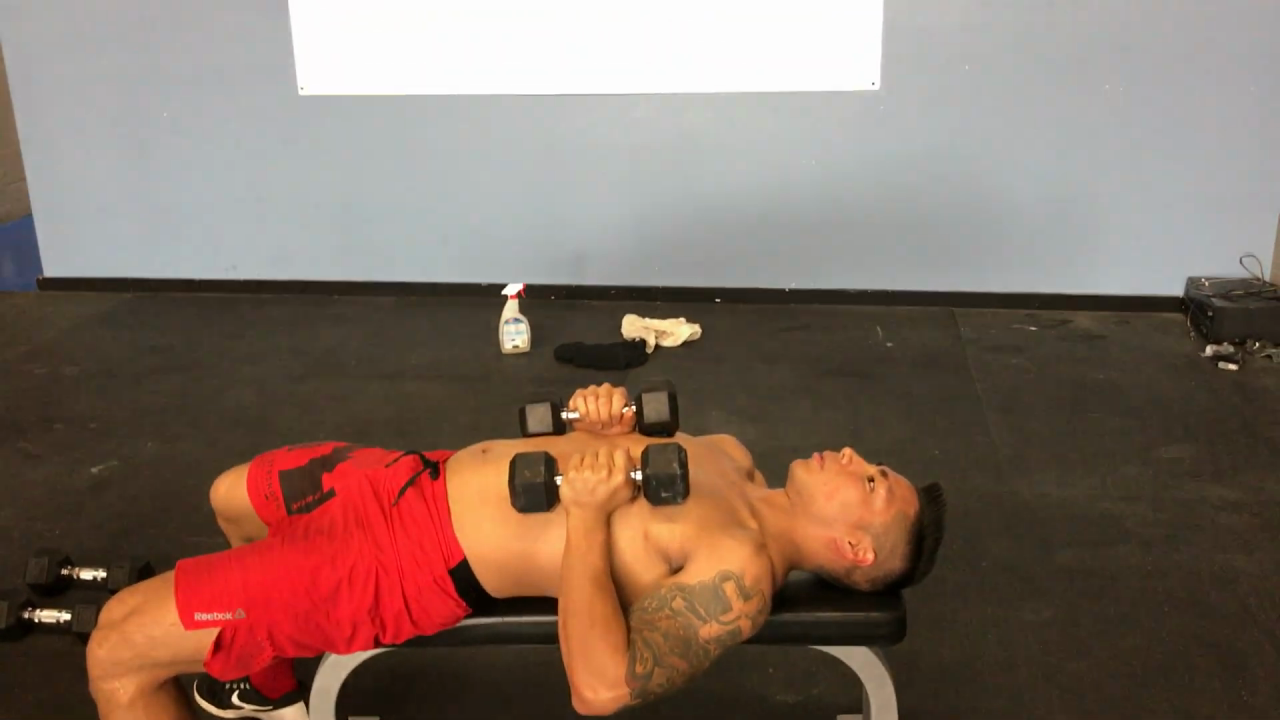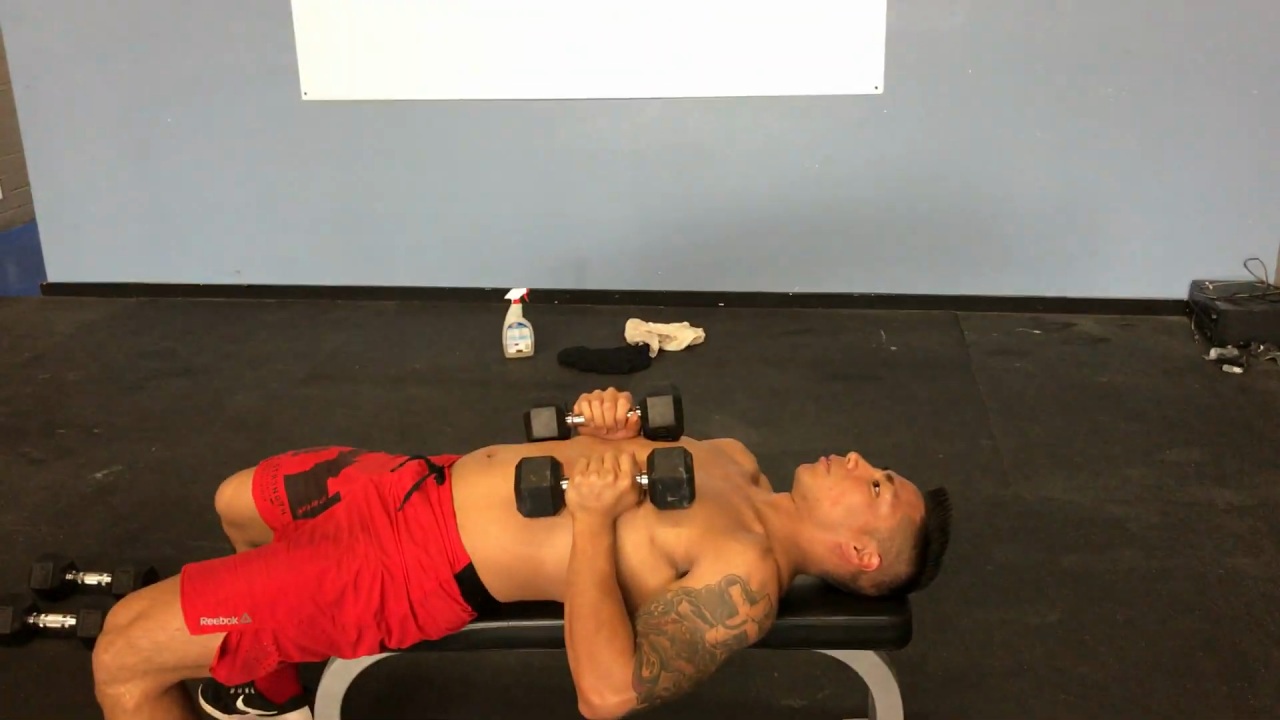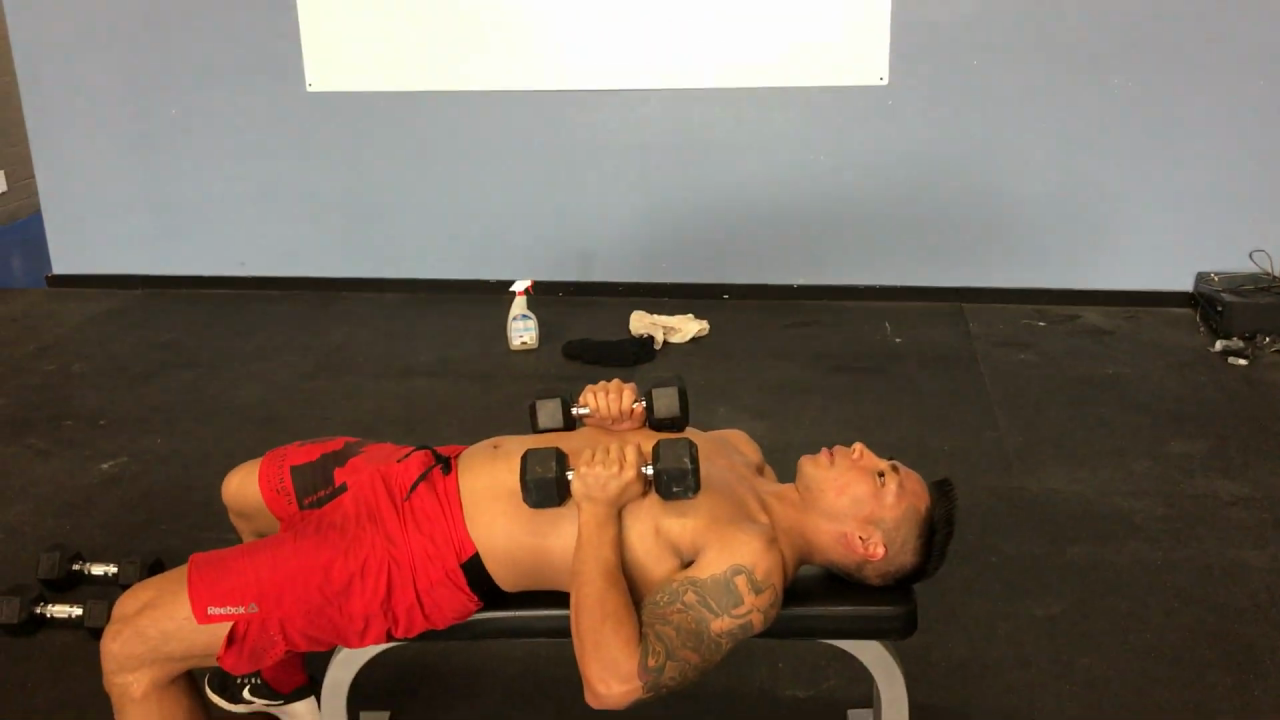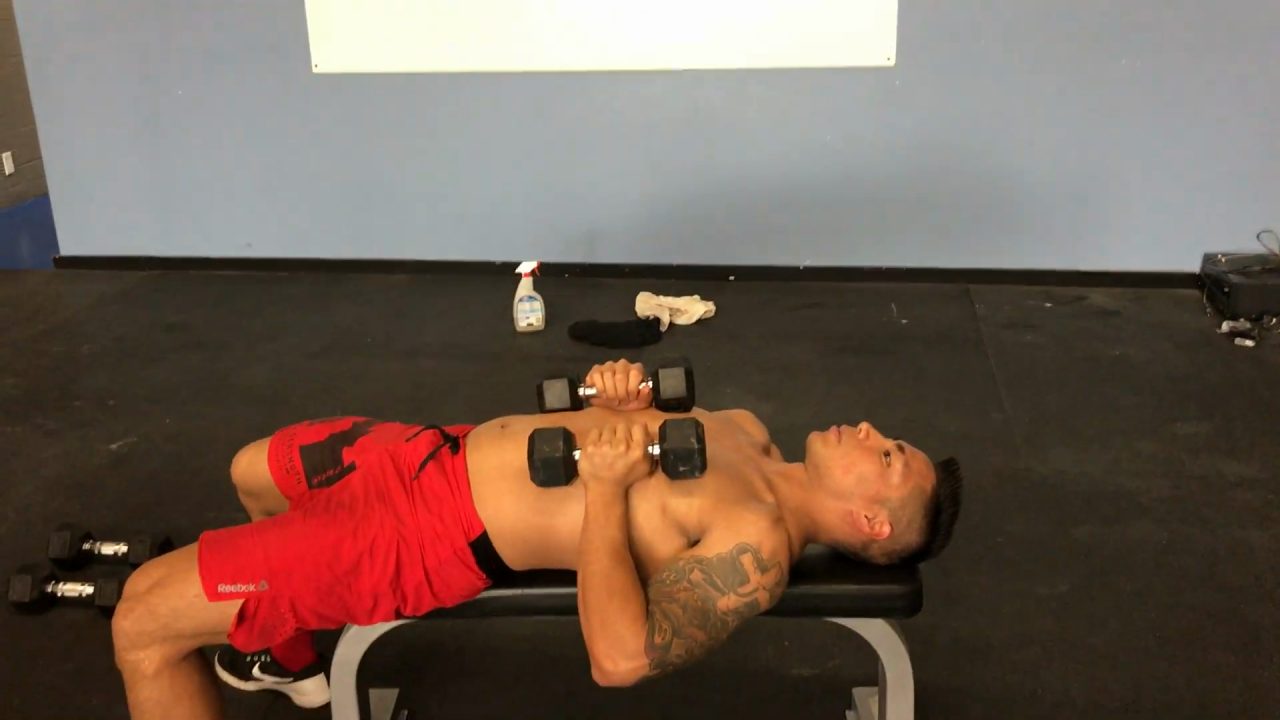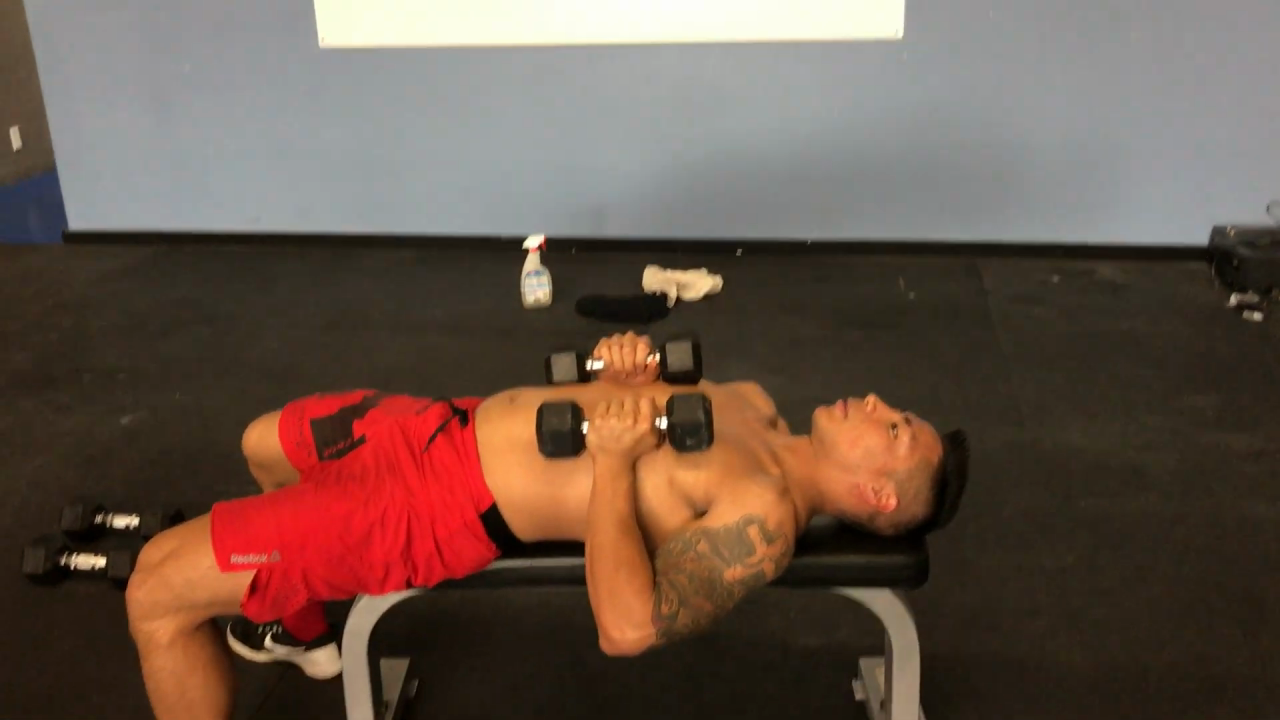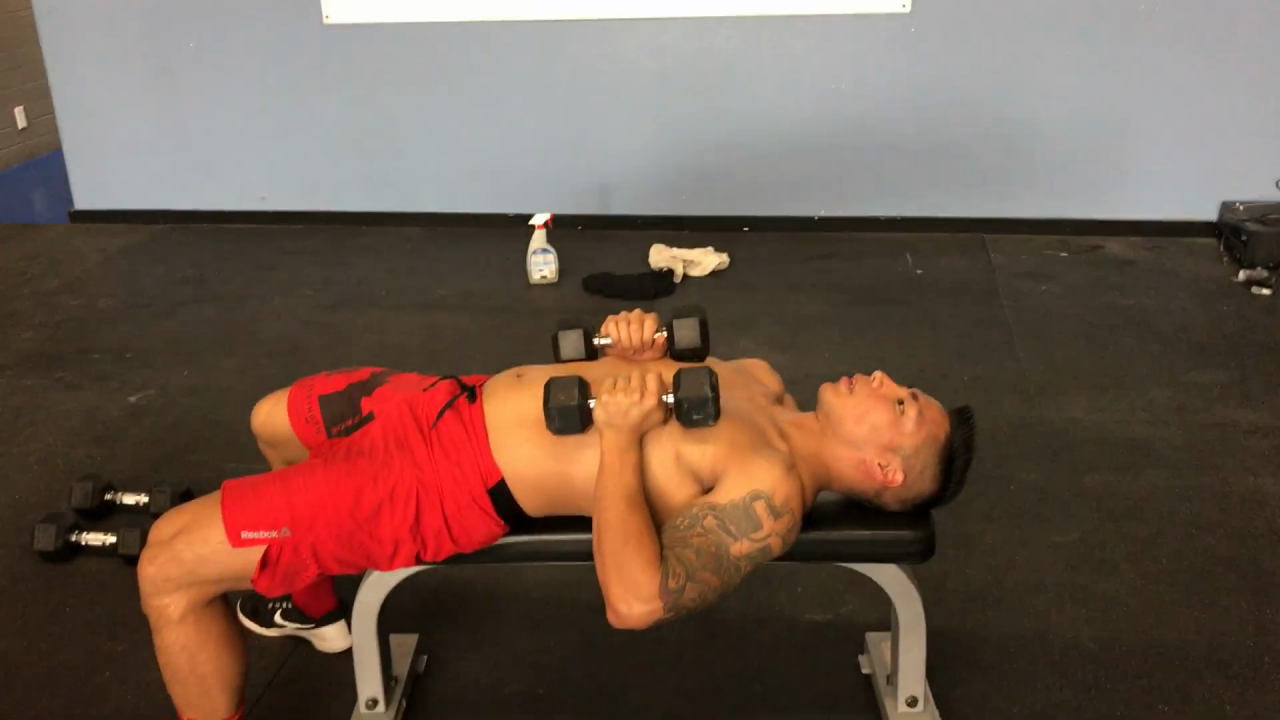
dt=0.2s
person 1, frame 1
left shoulder: (740, 574)
right shoulder: (732, 458)
left wrist: (588, 513)
right wrist: (601, 424)
left hip: (417, 560)
left knee: (118, 644)
right knee: (233, 496)
person 1, frame 2
left shoulder: (747, 579)
right shoulder: (736, 463)
left wrist: (594, 519)
right wrist: (606, 431)
left hip: (421, 565)
left knee: (125, 649)
right knee: (239, 502)
person 1, frame 3
left shoulder: (751, 569)
right shoulder: (742, 454)
left wrist: (599, 508)
right wrist: (613, 418)
left hip: (425, 554)
left knee: (133, 638)
right knee: (245, 492)
person 1, frame 4
left shoulder: (757, 549)
right shoulder: (746, 433)
left wrist: (605, 488)
right wrist: (617, 403)
left hip: (434, 534)
left knee: (144, 616)
right knee: (255, 471)
person 1, frame 5
left shoulder: (763, 521)
right shoulder: (754, 408)
left elbow: (627, 627)
left wrist: (613, 461)
right wrist: (626, 372)
left hip: (443, 505)
left knee: (158, 587)
right knee: (265, 444)
right ankle: (303, 627)
person 1, frame 6
left shoulder: (770, 498)
right shoulder: (761, 382)
left elbow: (633, 601)
left wrist: (619, 436)
right wrist: (633, 349)
left hip: (452, 482)
right hip: (466, 400)
left knee: (169, 566)
right knee: (274, 422)
right ankle: (312, 604)
